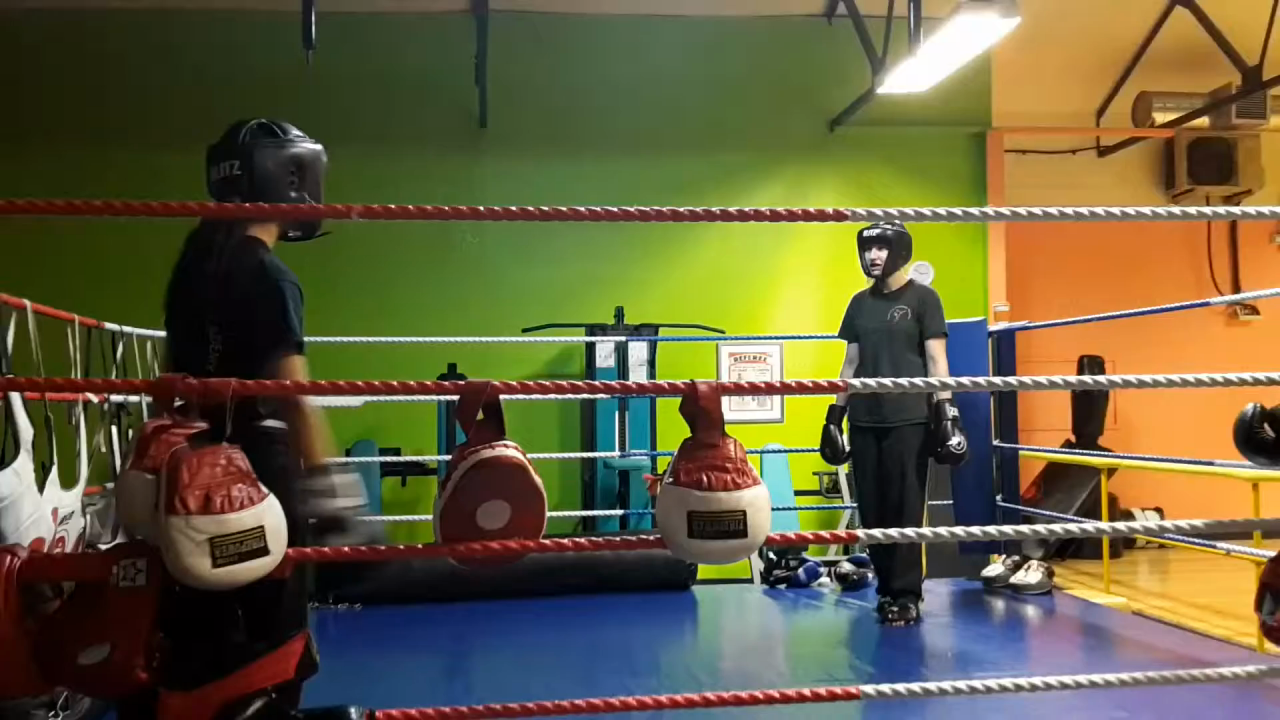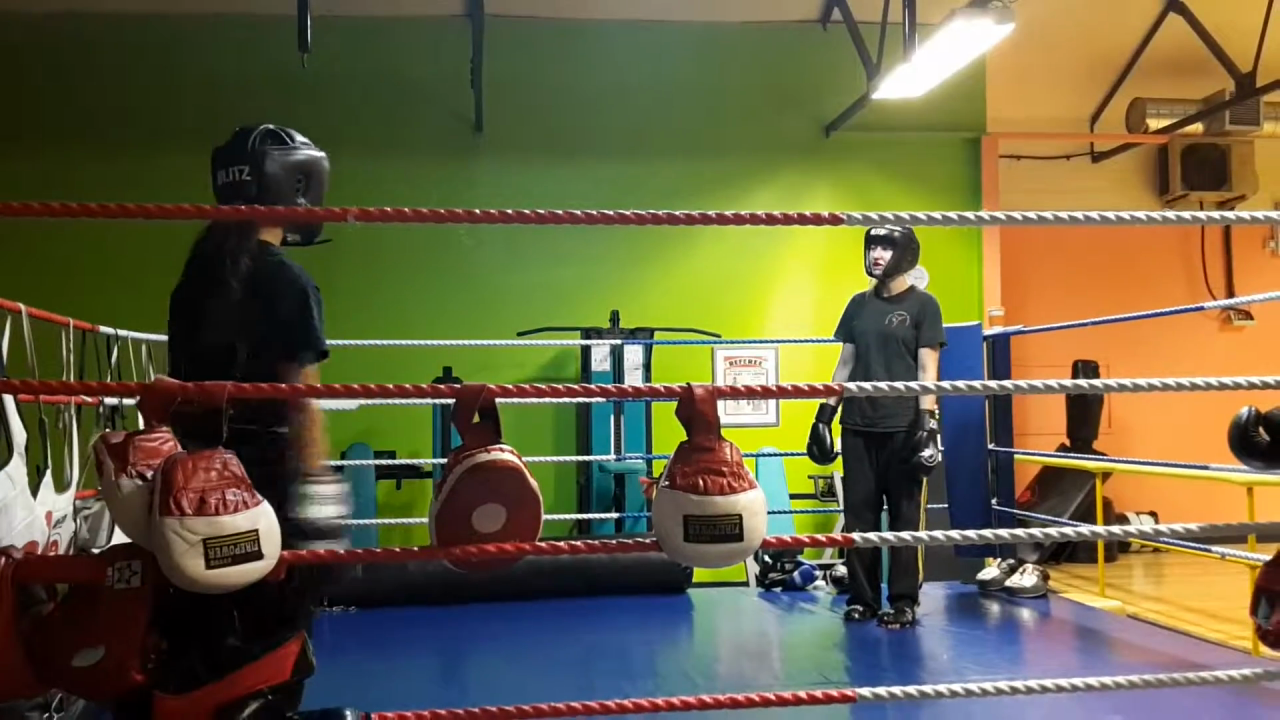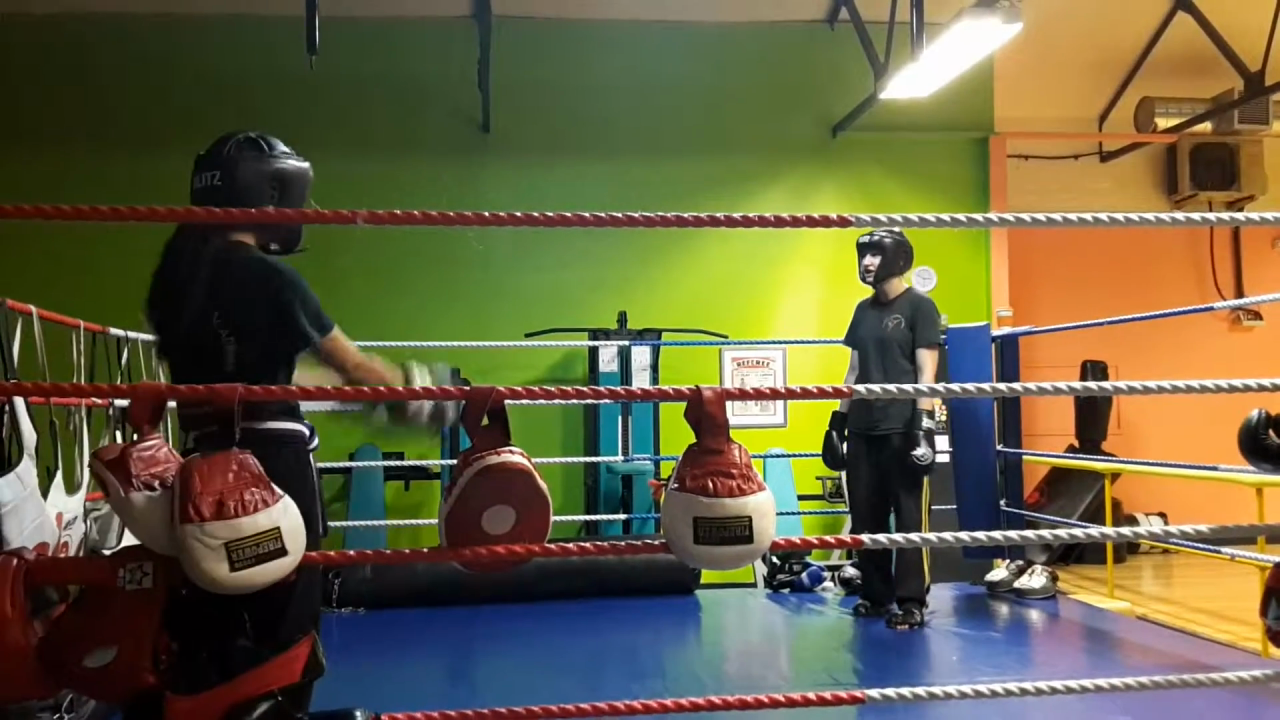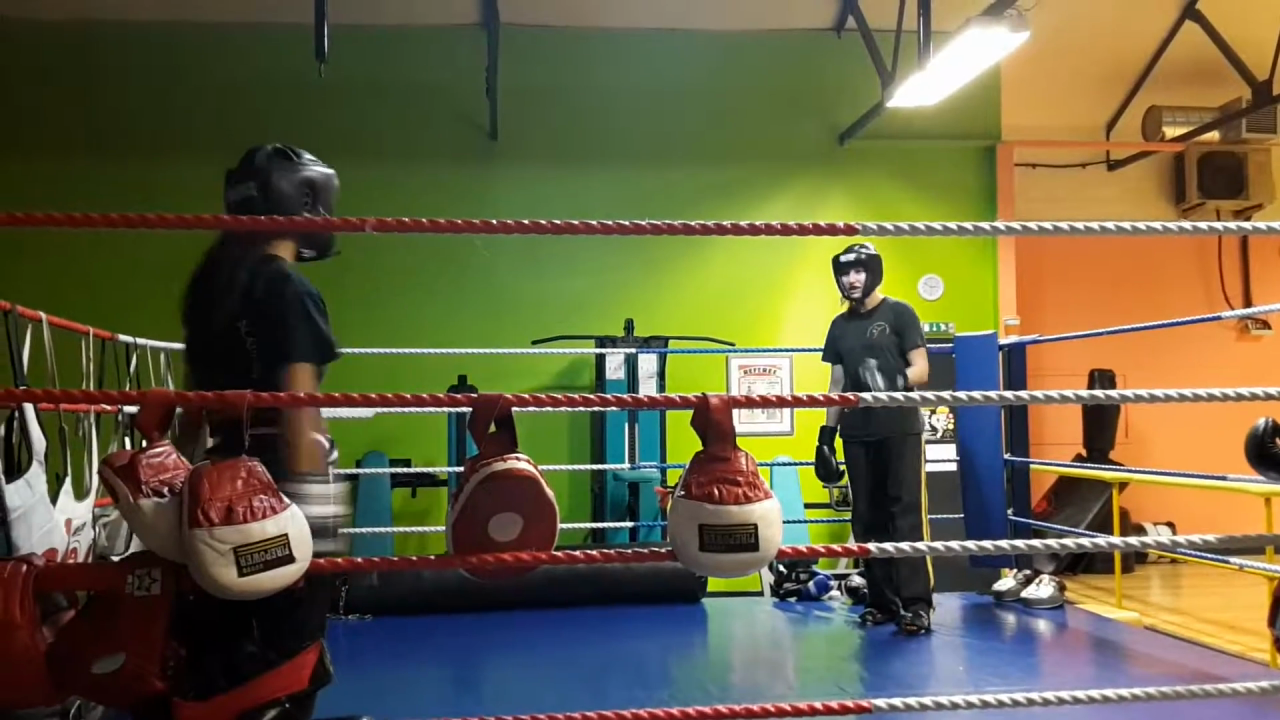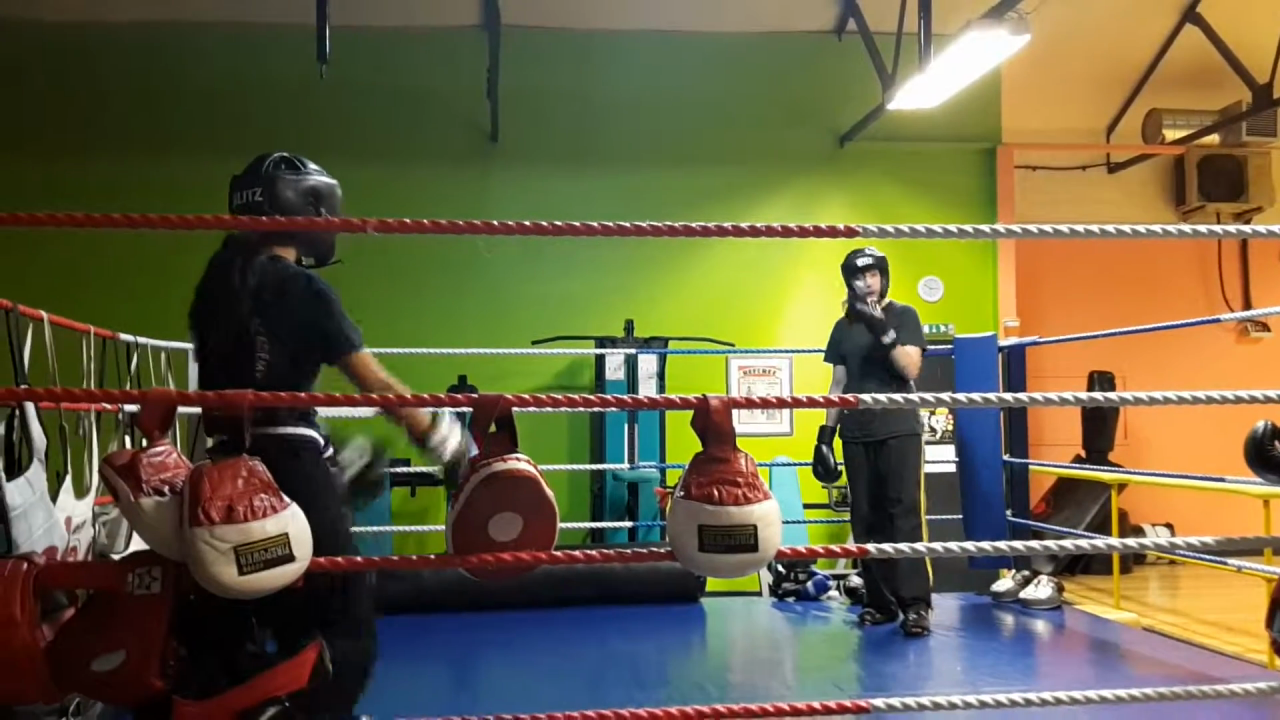
dt=0.7s
person 1, frame 1
left shoulder: (197, 264)
right shoulder: (267, 277)
right elbow: (295, 400)
right wrist: (329, 497)
right hip: (257, 460)
left knee: (196, 624)
right knee: (270, 626)
person 1, frame 2
left shoulder: (204, 270)
right shoulder: (284, 281)
left elbow: (187, 380)
right elbow: (299, 404)
right hip: (264, 463)
left knee: (200, 622)
right knee: (273, 627)
person 1, frame 3
left shoulder: (184, 275)
right shoulder: (265, 276)
right elbow: (350, 364)
left hip: (205, 459)
right hip: (270, 462)
left knee: (206, 620)
right knee: (281, 622)
person 1, frame 4
left shoulder: (216, 283)
right shoulder: (289, 292)
left elbow: (197, 396)
right elbow: (298, 409)
right wrist: (312, 509)
left hip: (229, 465)
right hip: (281, 469)
left knee: (223, 628)
right knee: (293, 632)
person 1, frame 5
left shoulder: (219, 287)
right shoulder: (301, 289)
right elbow: (372, 382)
left wrist: (339, 456)
right wrist: (442, 435)
left hip: (226, 466)
right hip: (289, 468)
left knee: (221, 630)
right knee: (343, 630)
person 2, frame 1
left shoulder: (922, 298)
right shoulder: (860, 302)
left elbow: (936, 360)
left wrist: (947, 412)
right wrist: (835, 415)
left hip: (909, 421)
right hip: (864, 421)
left knee: (906, 509)
right knee: (871, 509)
left ankle: (906, 595)
right ankle: (887, 588)
person 2, frame 2
left shoulder: (922, 304)
right shoulder: (859, 304)
left elbow: (927, 370)
left wrist: (927, 423)
right wrist: (825, 414)
left hip: (902, 426)
right hip: (858, 425)
left knee: (904, 516)
right knee: (858, 514)
left ankle: (903, 601)
right ankle: (862, 597)
person 2, frame 3
left shoulder: (919, 306)
right shoulder: (863, 309)
left elbow: (926, 372)
left wrist: (924, 426)
right wrist: (838, 421)
left hip: (902, 428)
right hip: (864, 427)
left knee: (909, 515)
right knee: (865, 515)
left ankle: (911, 602)
right ankle: (876, 594)
person 2, frame 4
left shoulder: (899, 313)
right shoulder: (839, 325)
left elbow: (921, 369)
left wrist: (892, 381)
right wrist: (826, 436)
left hip: (899, 428)
right hip: (857, 434)
left knee: (906, 514)
right knee: (867, 520)
left ankle: (917, 603)
right ankle: (882, 601)
person 2, frame 5
left shoulder: (902, 316)
right shoulder: (844, 327)
left elbow: (910, 368)
left wrist: (881, 328)
right wrist: (826, 435)
left hip: (899, 429)
right hip: (857, 434)
left knee: (904, 514)
right knee: (866, 518)
left ankle: (916, 604)
right ankle: (880, 601)
